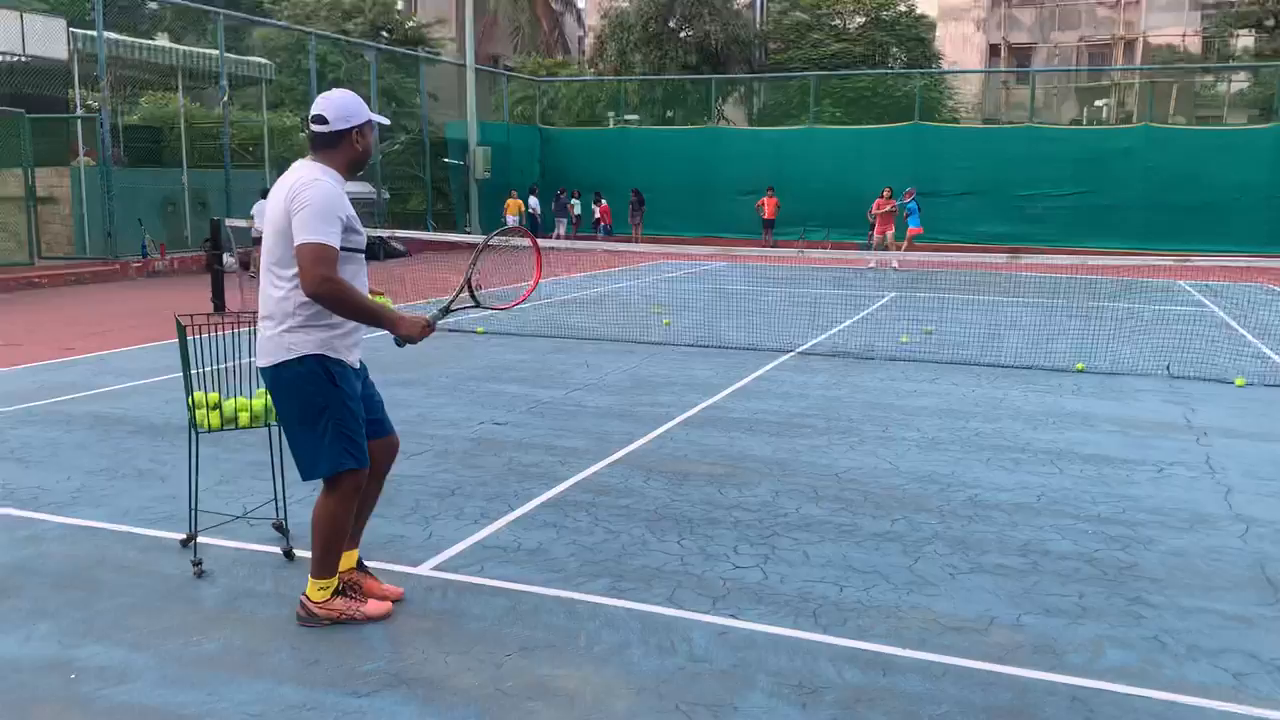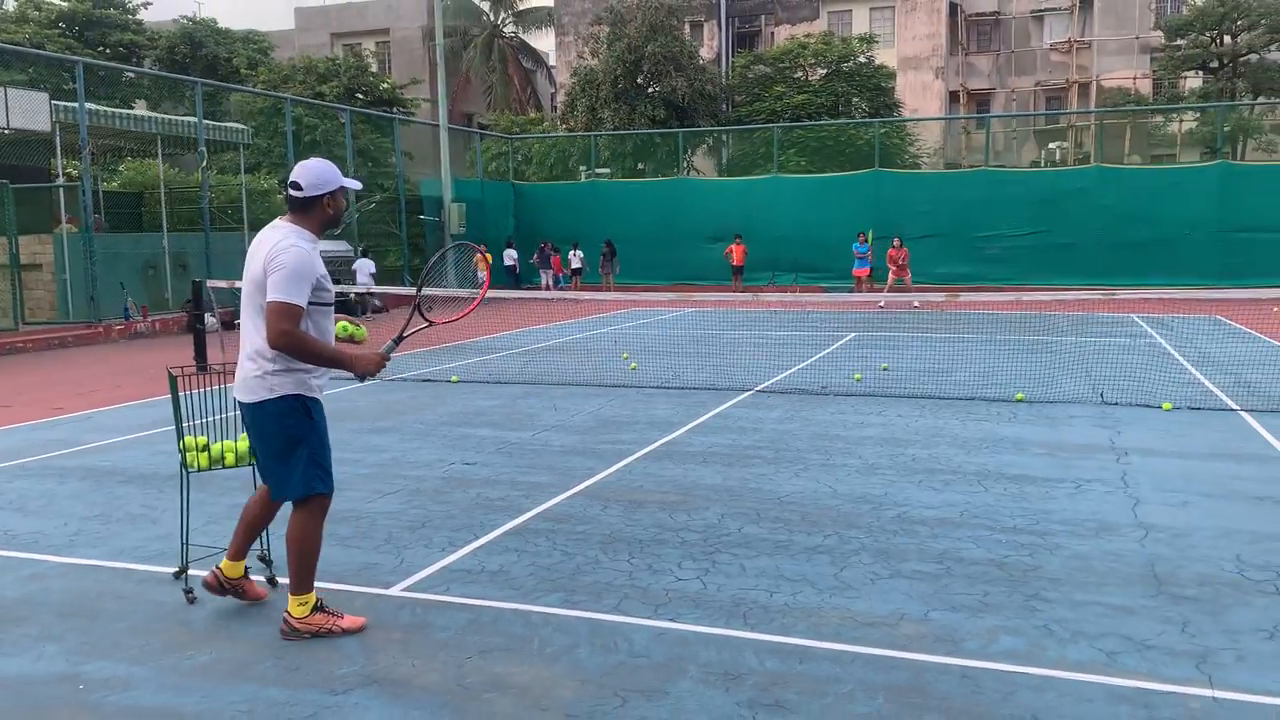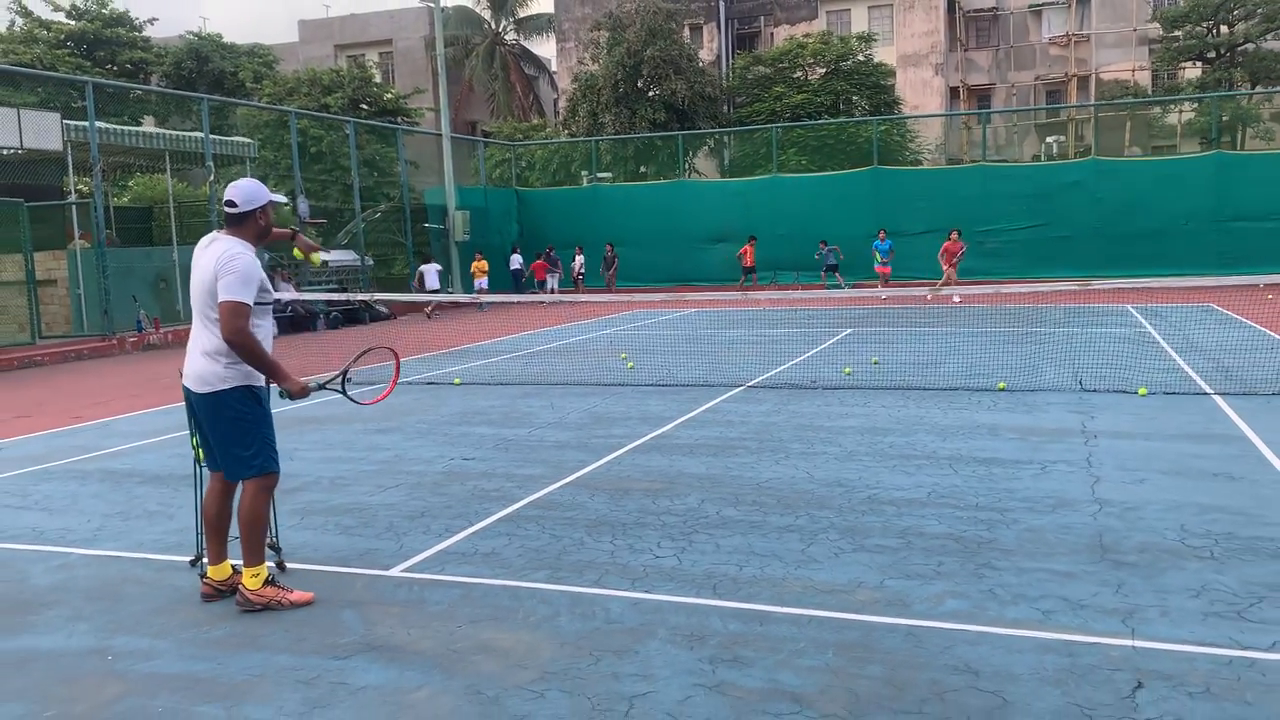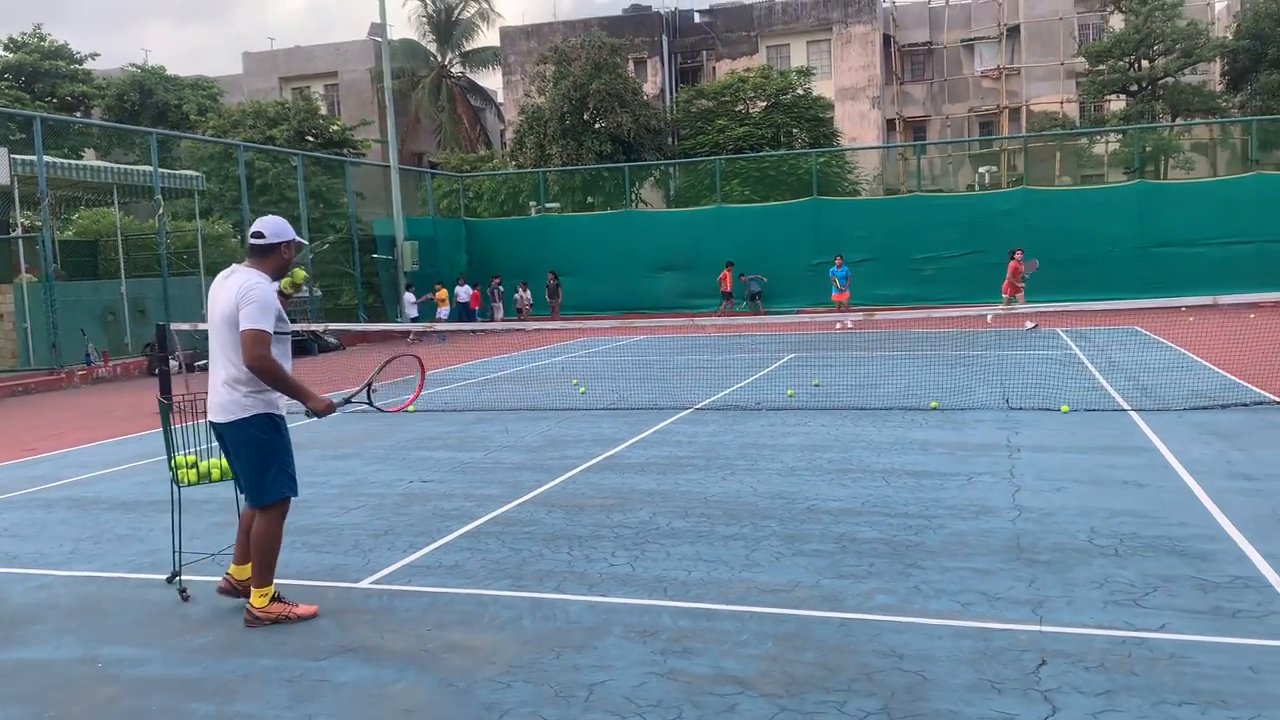
dt=1s
person 1, frame 1
left shoulder: (305, 180)
right shoulder: (319, 189)
right elbow: (319, 282)
left wrist: (365, 302)
right wrist: (393, 321)
left hip: (329, 353)
right hip: (309, 357)
left knee: (381, 447)
right knee: (347, 473)
left ankle: (344, 562)
person 1, frame 2
left shoulder: (275, 234)
right shoulder: (296, 253)
right elbow: (282, 335)
left wrist: (330, 326)
right wrist: (351, 361)
left hip: (261, 387)
right hip: (284, 393)
left knee: (276, 486)
right knee: (312, 497)
left ankle: (229, 572)
right ankle: (303, 611)
person 1, frame 3
left shoulder: (212, 242)
right shoulder: (239, 260)
left elbow: (255, 231)
right elbow: (234, 332)
left wrist: (292, 235)
right wrist: (283, 378)
left hip: (201, 381)
right hip: (231, 385)
left knee: (223, 476)
right knee: (260, 477)
left ankle: (217, 574)
right ankle: (255, 584)
person 1, frame 4
left shoulder: (228, 278)
right shoulder: (258, 290)
right elbow: (257, 359)
left wrist: (283, 298)
right wrist: (308, 398)
left hip: (228, 410)
right hip: (253, 412)
left knee: (261, 498)
right knee: (274, 502)
left ankle: (239, 574)
right ankle: (262, 601)
